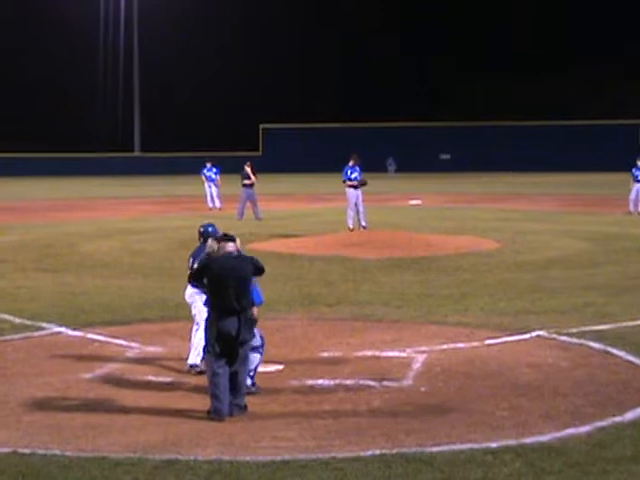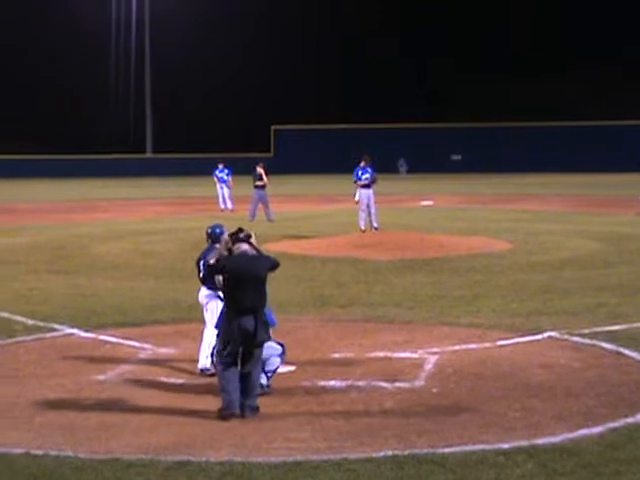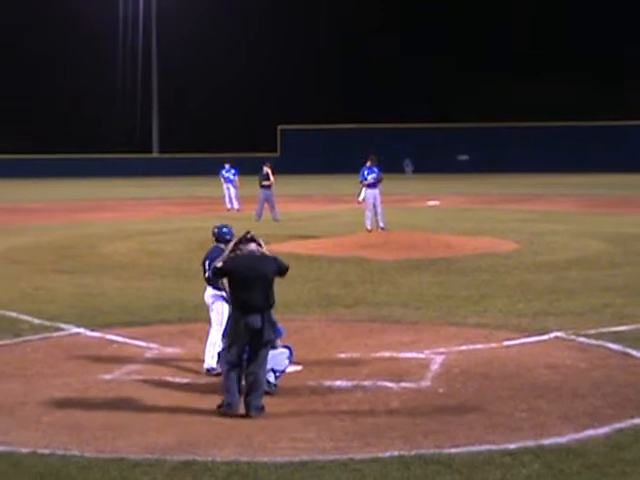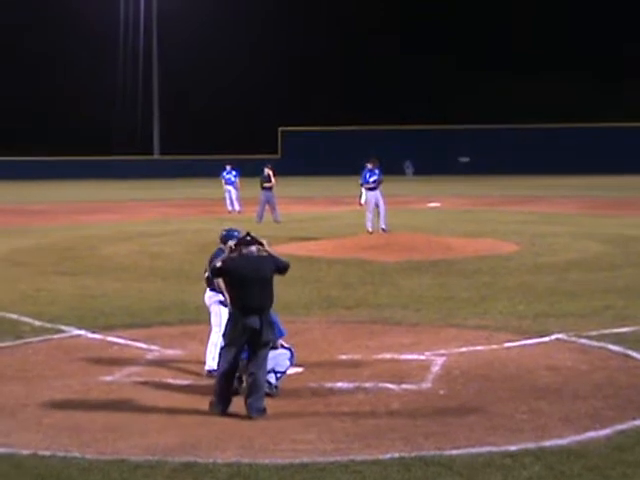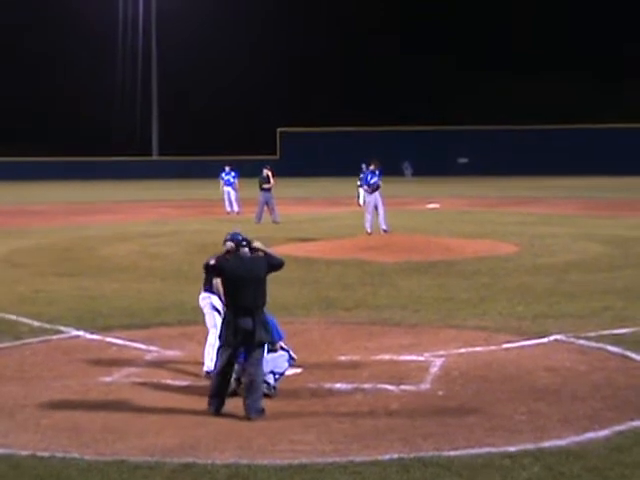
dt=0.2s
person 1, frame 1
left shoulder: (211, 262)
right shoulder: (248, 262)
left elbow: (195, 274)
right elbow: (260, 270)
left wrist: (207, 254)
right wrist: (241, 253)
left hip: (218, 321)
right hip: (241, 321)
left knee: (217, 366)
right knee: (239, 365)
left ankle: (218, 410)
right ankle: (236, 406)
person 1, frame 2
left shoulder: (227, 262)
right shoulder: (262, 261)
left elbow: (209, 268)
right elbow: (274, 263)
left wrist: (223, 249)
right wrist: (256, 248)
left hip: (233, 319)
right hip: (256, 320)
left knee: (226, 363)
right knee: (252, 365)
left ankle: (229, 405)
right ankle: (248, 407)
person 1, frame 3
left shoulder: (234, 262)
right shoulder: (270, 262)
left elbow: (215, 271)
right elbow: (284, 270)
left wrist: (228, 253)
right wrist: (266, 253)
left hip: (240, 319)
right hip: (263, 319)
left knee: (231, 362)
right knee: (257, 365)
left ankle: (230, 404)
right ankle: (254, 406)
person 1, frame 4
left shoulder: (232, 263)
right shoulder: (268, 262)
left elbow: (213, 271)
right elbow: (285, 266)
left wrist: (227, 253)
right wrist: (268, 251)
left hip: (239, 319)
right hip: (262, 320)
left knee: (228, 363)
right knee: (257, 366)
left ankle: (220, 404)
right ankle: (255, 408)
person 1, frame 5
left shoulder: (226, 263)
right shoulder: (261, 262)
left elbow: (210, 266)
right elbow: (280, 262)
left wrist: (225, 252)
right wrist: (262, 249)
left hip: (233, 320)
right hip: (256, 320)
left knee: (224, 363)
right knee: (254, 366)
left ankle: (215, 404)
right ankle: (253, 409)
person 2, frame 1
left shoulder: (197, 251)
right shoulder: (206, 253)
left hip: (193, 290)
right hip: (199, 293)
left knee: (199, 325)
right knee: (205, 327)
left ankle: (195, 357)
right ankle: (194, 362)
person 2, frame 2
left shoulder: (204, 254)
right shoulder: (217, 254)
left elbow: (202, 275)
right elbow: (218, 278)
left hip: (205, 292)
right hip: (213, 294)
left knee: (210, 328)
right knee: (214, 329)
left ankle: (209, 358)
right ankle: (204, 365)
person 2, frame 3
left shoulder: (210, 254)
right shoulder: (221, 254)
left elbow: (208, 276)
right elbow: (221, 278)
left hip: (210, 291)
right hip: (218, 294)
left knee: (217, 328)
right knee: (218, 329)
left ankle: (215, 358)
right ankle: (210, 365)
person 2, frame 4
left shoulder: (217, 255)
right shoulder: (221, 256)
right elbow: (218, 279)
right wrist: (227, 297)
left hip: (213, 294)
right hip: (217, 296)
left knee: (219, 329)
right knee: (219, 331)
left ankle: (217, 359)
right ankle: (211, 366)
person 2, frame 5
left shoulder: (213, 262)
right elbow: (216, 282)
right wrist: (225, 300)
left hip: (210, 297)
right hip: (212, 297)
left knee: (217, 332)
right knee: (216, 332)
left ankle: (212, 363)
right ankle: (210, 368)
